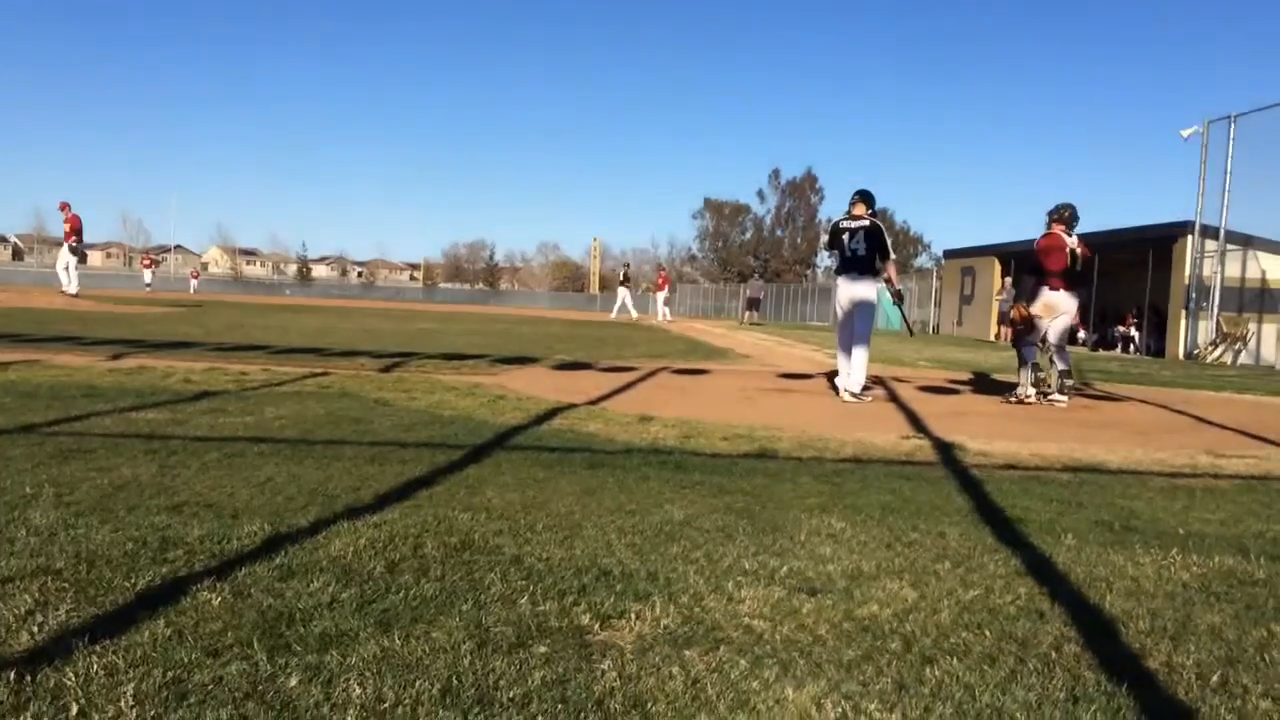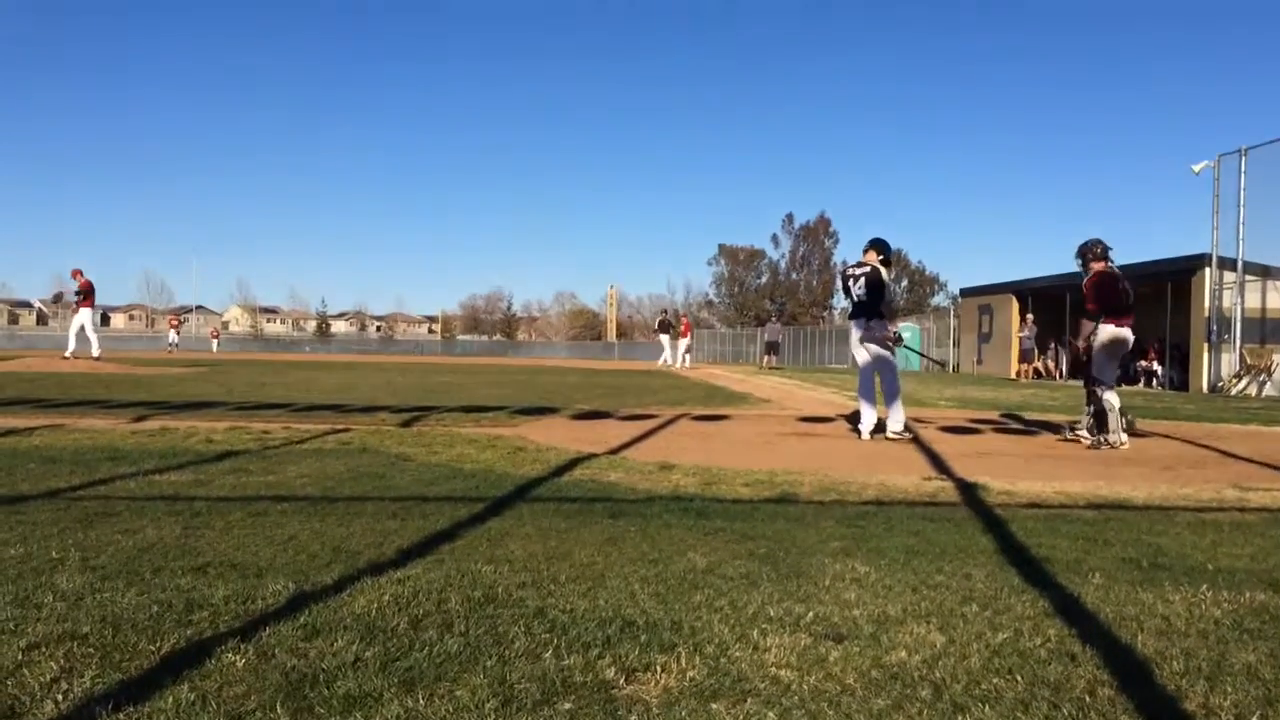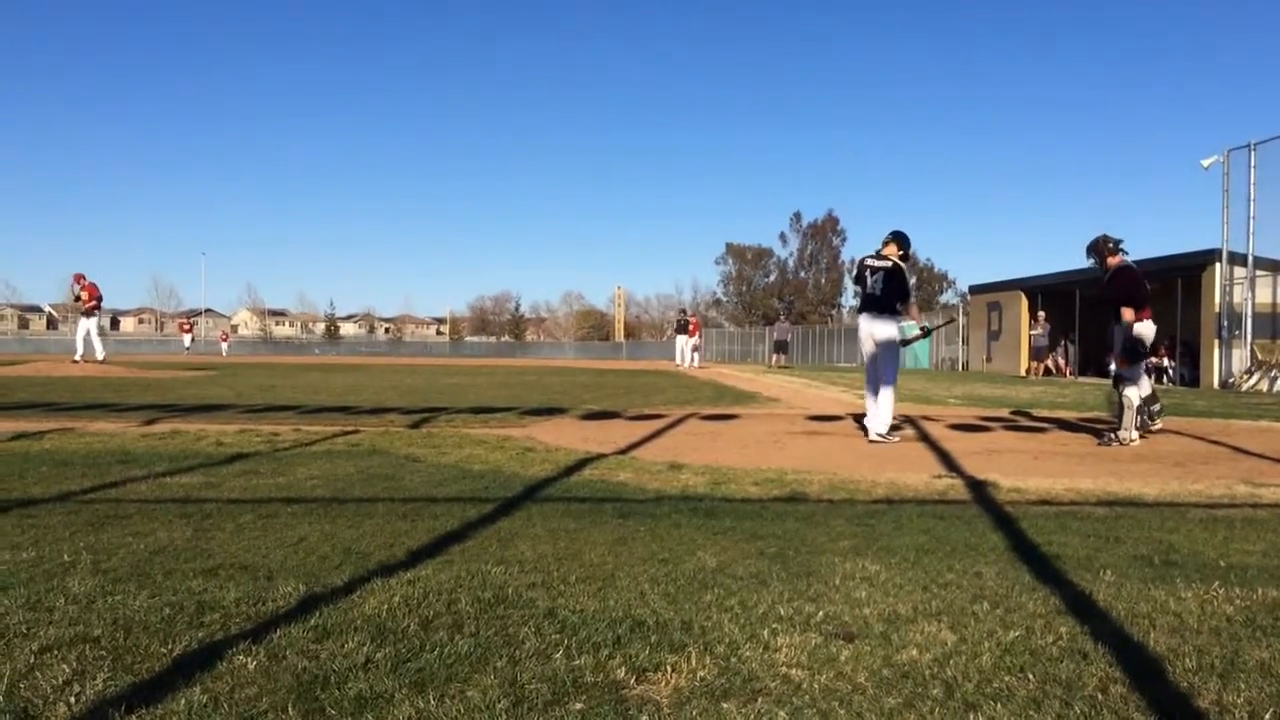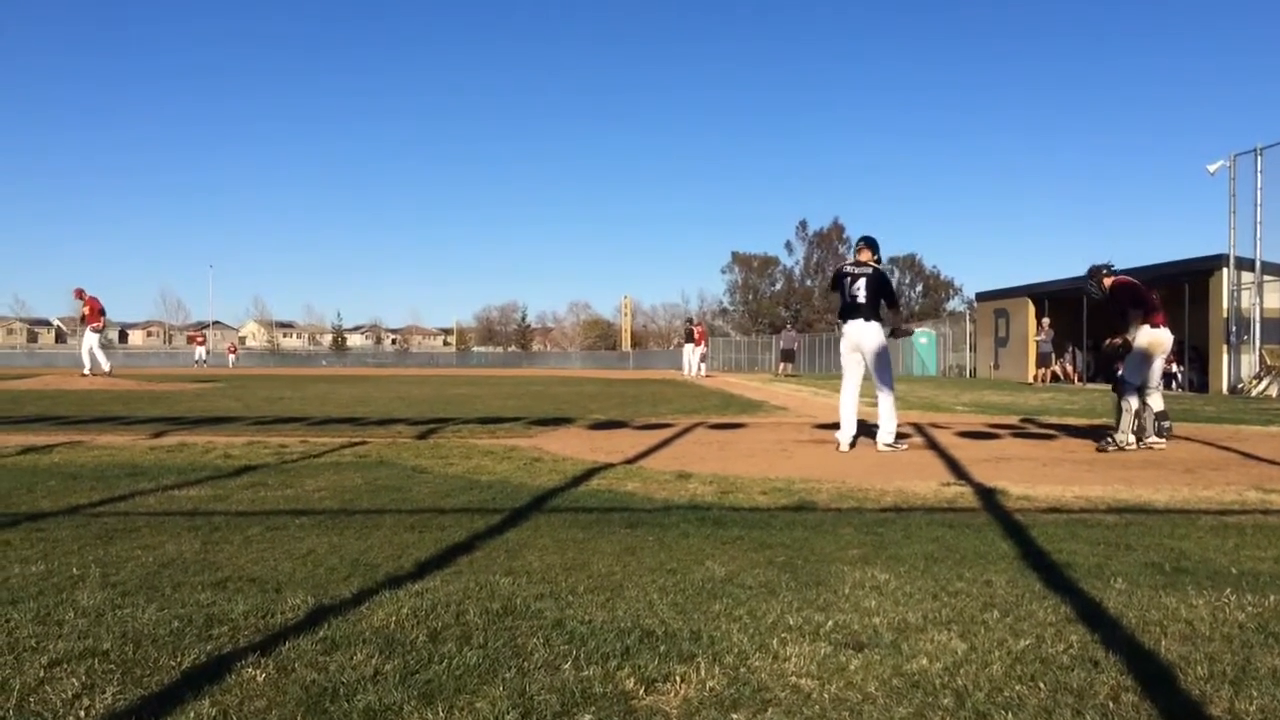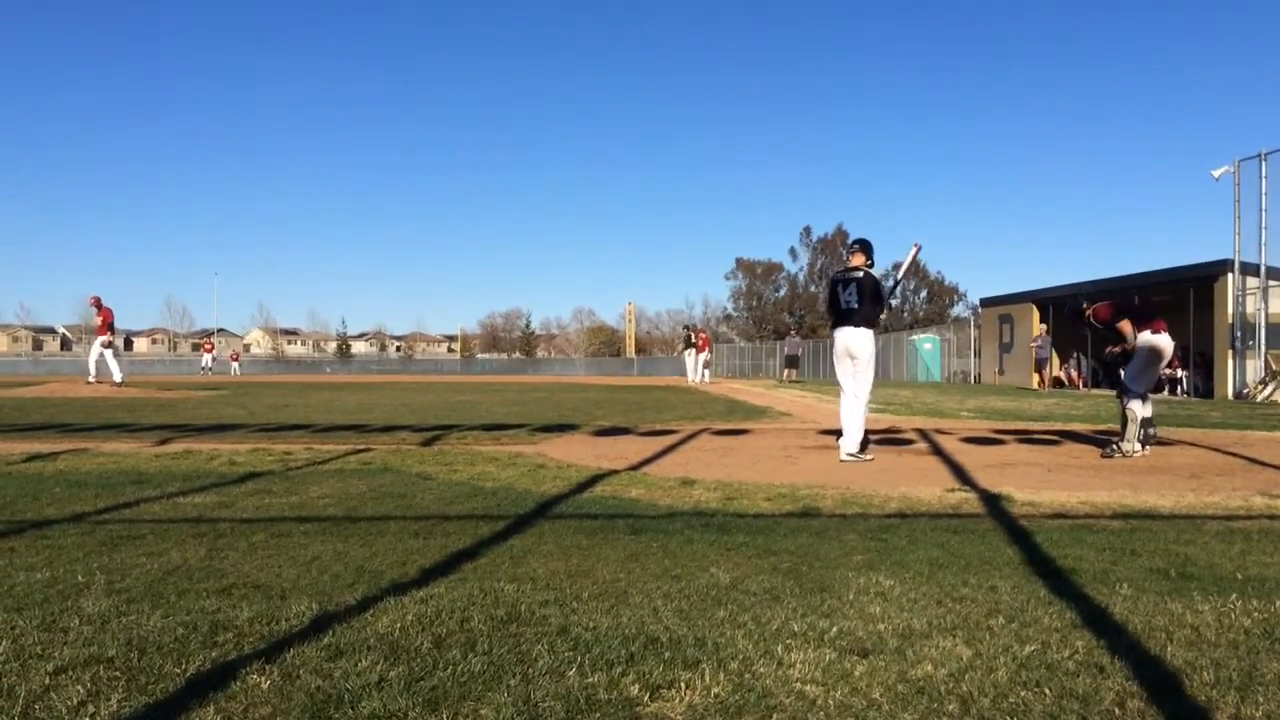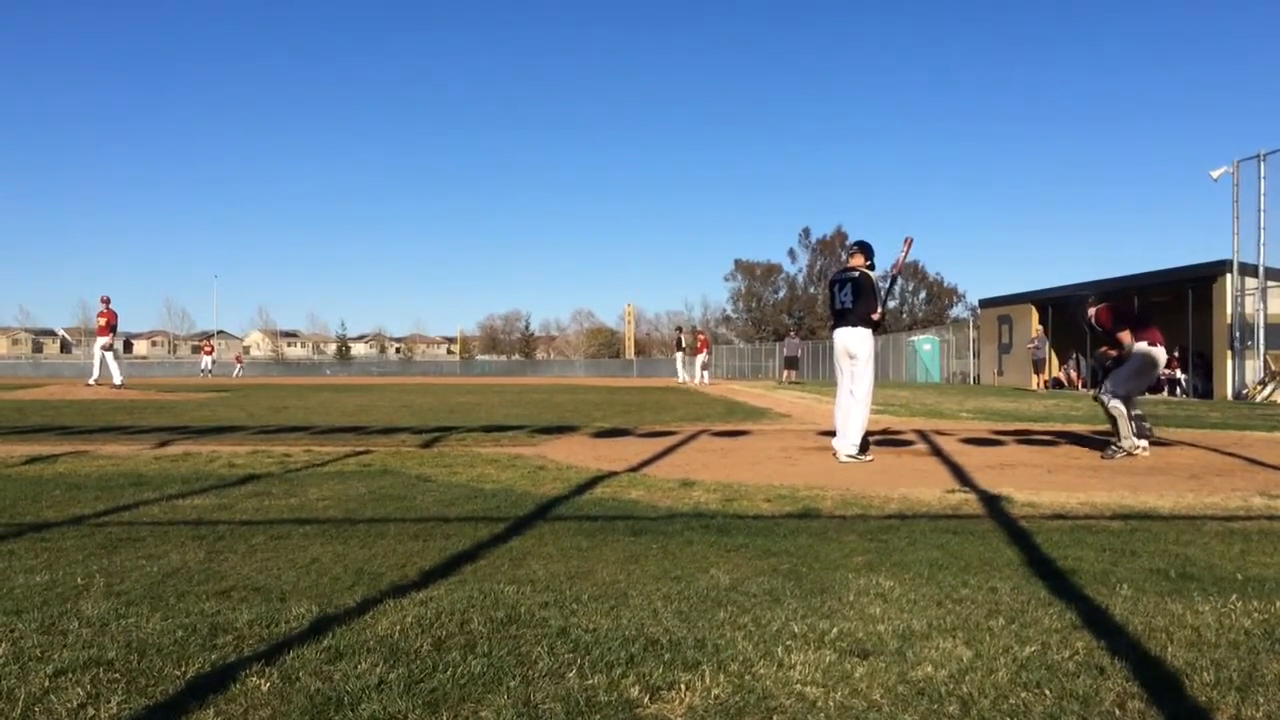
dt=0.7s
person 1, frame 1
left shoulder: (837, 225)
right shoulder: (875, 226)
left elbow: (828, 246)
right elbow: (887, 259)
right wrist: (895, 286)
left hip: (843, 284)
right hip: (865, 285)
left knee: (844, 336)
right knee: (861, 339)
left ankle: (843, 384)
right ankle: (853, 388)
person 1, frame 2
left shoulder: (847, 272)
right shoulder: (878, 271)
right elbow: (885, 304)
right wrist: (894, 329)
left hip: (856, 328)
right hip: (875, 328)
left knee: (865, 378)
right knee: (890, 378)
left ankle: (865, 428)
right ankle: (895, 427)
person 1, frame 3
left shoulder: (864, 262)
right shoulder: (897, 267)
right elbow: (906, 302)
right wrist: (921, 324)
left hip: (864, 322)
right hip: (886, 323)
left knee: (871, 376)
right knee: (888, 379)
left ankle: (872, 423)
right ankle: (879, 429)
person 1, frame 4
left shoulder: (843, 270)
right shoulder: (877, 273)
left elbow: (833, 286)
right elbow: (892, 305)
right wrist: (897, 326)
left hip: (848, 330)
right hip: (871, 329)
left knee: (849, 386)
right knee: (884, 386)
left ankle: (845, 438)
right ankle: (886, 438)
person 1, frame 5
left shoulder: (835, 278)
right shoulder: (869, 278)
left elbow: (831, 312)
right elbow: (880, 314)
right wrist: (872, 318)
left hip: (839, 335)
right hip: (860, 335)
left knee: (847, 391)
right knee: (860, 392)
left ankle: (849, 440)
right ankle: (850, 447)
person 1, frame 6
left shoulder: (835, 279)
right shoulder: (866, 277)
left elbow: (834, 311)
right elbow: (875, 314)
right wrist: (876, 319)
left hip: (839, 334)
right hip: (860, 334)
left knee: (844, 390)
right knee: (860, 391)
left ankle: (842, 443)
right ankle: (851, 448)
person 2, frame 1
left shoulder: (1047, 240)
right shoulder: (1082, 247)
left elbow: (1035, 271)
right elbow: (1083, 278)
right wrist: (1073, 308)
left hip: (1049, 296)
right hip: (1070, 299)
right knee: (1056, 345)
right ankle: (1061, 392)
person 2, frame 2
left shoulder: (1096, 279)
right shoulder: (1118, 277)
left elbow: (1091, 315)
left wrist: (1081, 340)
left hip: (1108, 333)
right hip: (1123, 332)
left knee: (1103, 385)
right knee: (1095, 382)
left ankle: (1116, 436)
right ankle: (1085, 430)
person 2, frame 3
left shoulder: (1120, 273)
right shoulder: (1127, 270)
left elbow: (1127, 308)
left wrist: (1127, 339)
left hip: (1133, 328)
right hip: (1144, 325)
left knee: (1126, 379)
right knee: (1136, 374)
left ankle: (1127, 433)
right ankle: (1152, 417)
person 2, frame 4
left shoulder: (1118, 286)
right shoulder: (1127, 285)
left elbow: (1136, 315)
left wrist: (1126, 339)
right wrist: (1122, 338)
left hip: (1150, 334)
right hip: (1163, 335)
left knee: (1127, 383)
right knee: (1151, 387)
left ankle: (1124, 437)
right ankle: (1156, 435)
person 2, frame 5
left shoulder: (1098, 312)
right shoulder: (1108, 309)
left elbow: (1128, 329)
left wrist: (1125, 348)
right wrist: (1121, 348)
left hip: (1150, 340)
right hip: (1164, 341)
left knee: (1130, 391)
right knee: (1141, 391)
left ankle: (1129, 445)
right ankle: (1143, 441)
person 2, frame 6
left shoulder: (1102, 315)
right shoulder: (1108, 312)
left elbow: (1127, 341)
left wrist: (1118, 354)
right wrist: (1115, 353)
left hip: (1147, 351)
right hip: (1156, 352)
left knee: (1106, 394)
right knee: (1125, 397)
left ankle: (1127, 444)
right ankle: (1142, 442)
